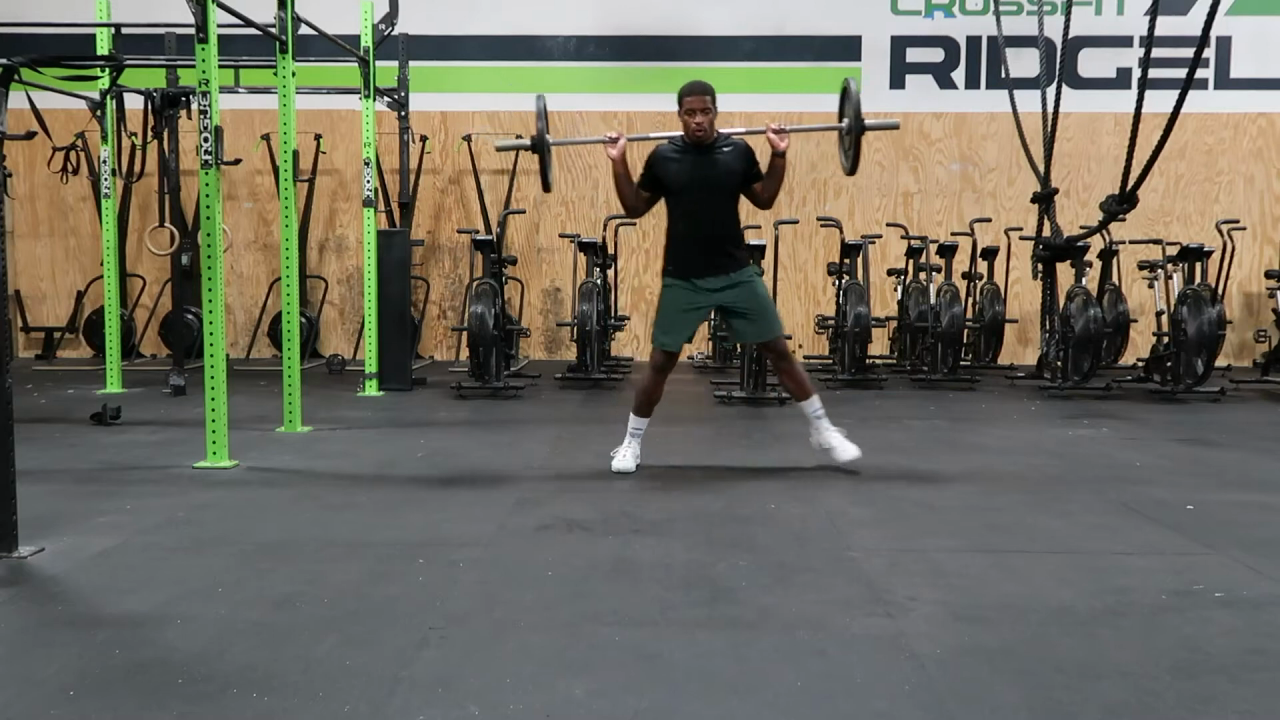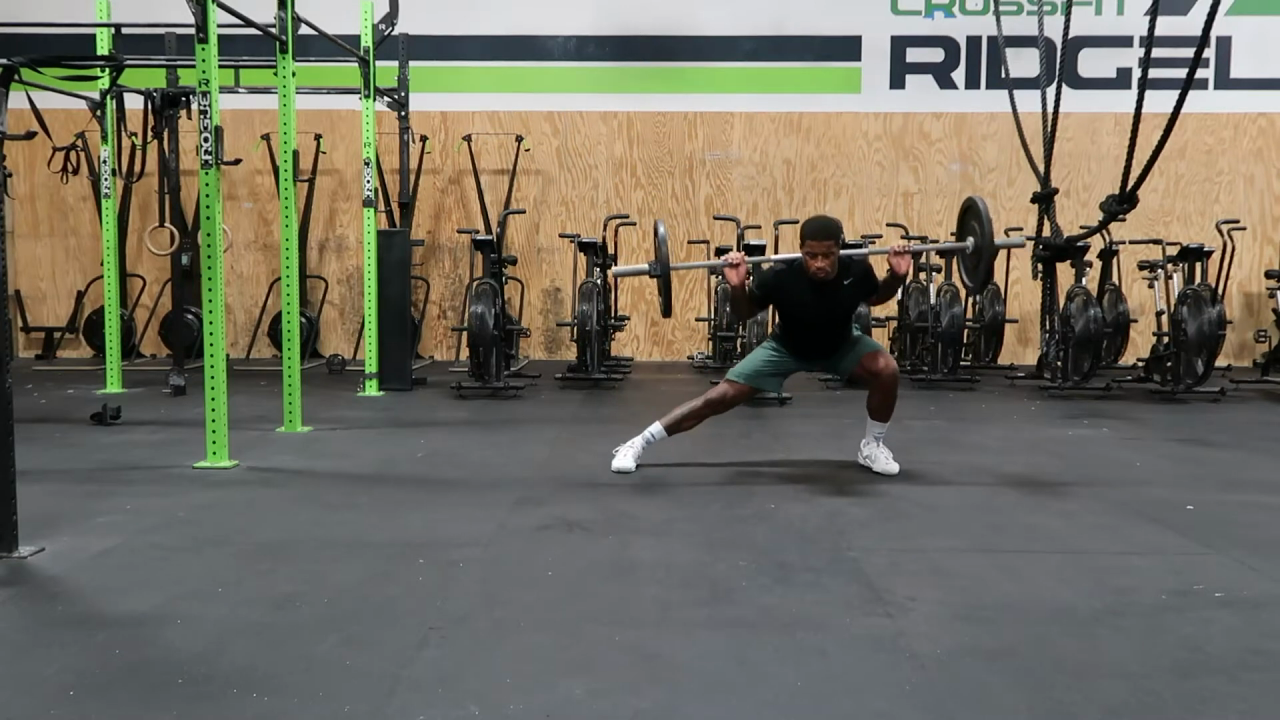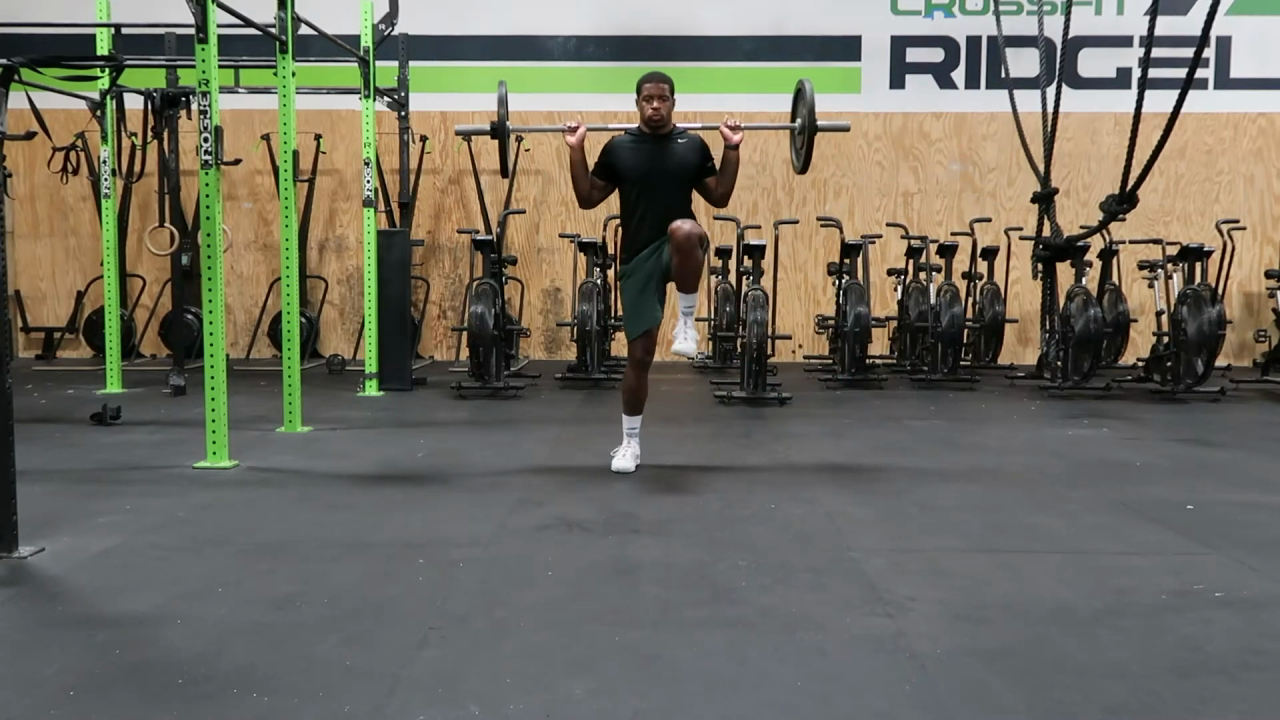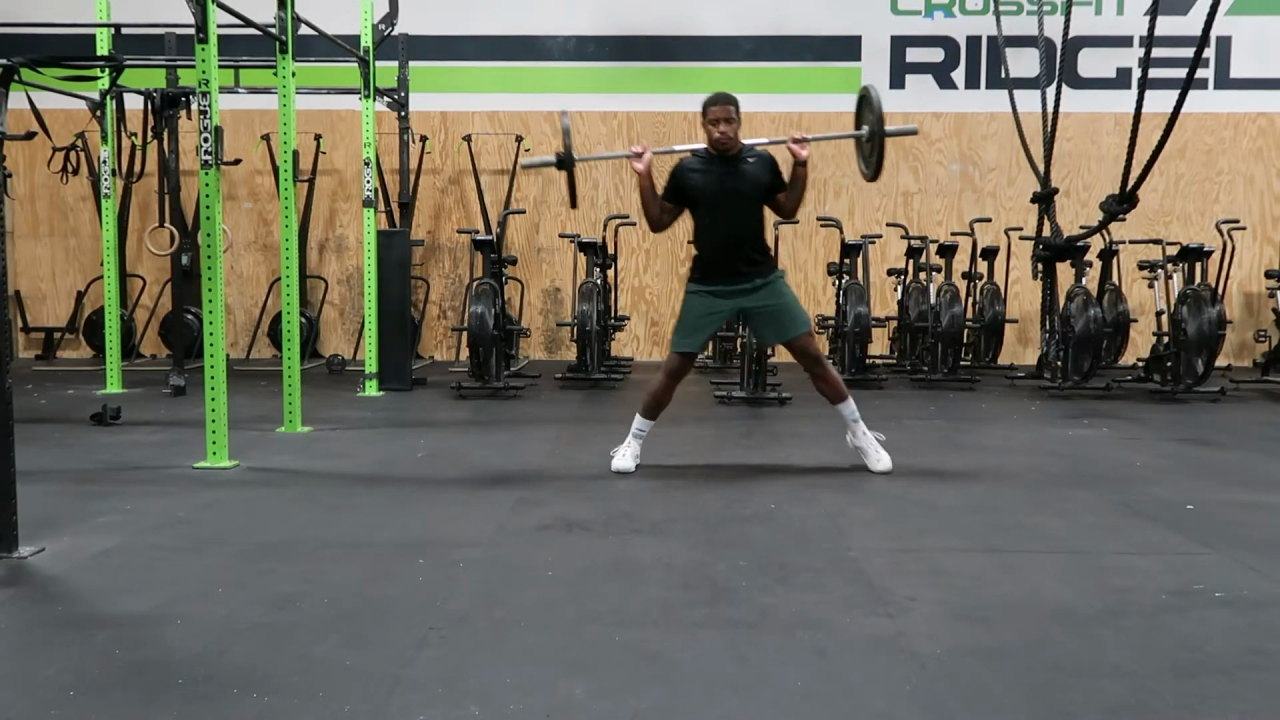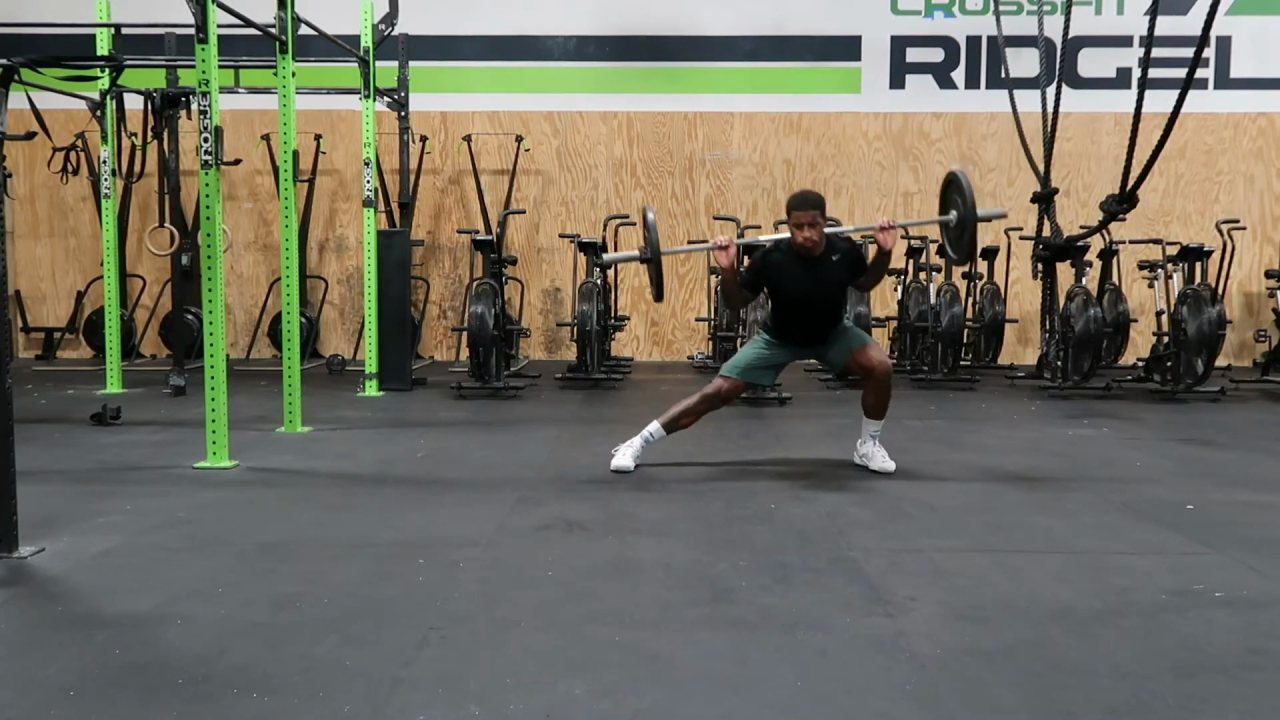
dt=1s
person 1, frame 1
left shoulder: (738, 151)
right shoulder: (663, 156)
left elbow: (764, 200)
right elbow: (634, 208)
left wrist: (779, 154)
right wrist: (618, 162)
left hip: (737, 273)
right hip: (682, 279)
left knee: (778, 351)
right knee: (661, 362)
left ankle: (823, 430)
right ankle: (631, 443)
person 1, frame 2
left shoulder: (857, 269)
right shoulder: (780, 276)
left elbow: (877, 298)
right elbow: (744, 313)
left wrist: (897, 275)
right wrist: (737, 286)
left hip: (841, 343)
right hip: (787, 347)
left knee: (886, 370)
right knee: (720, 396)
left ankle: (872, 447)
right ankle: (637, 444)
person 1, frame 3
left shoulder: (692, 145)
right shoulder: (618, 147)
left elbow: (719, 198)
right elbow: (587, 199)
left wrist: (731, 148)
right wrist: (576, 150)
left hip: (680, 249)
right hip: (637, 258)
left knee: (684, 231)
right knee: (640, 353)
left ankle: (686, 322)
right ankle: (630, 442)
person 1, frame 4
left shoulder: (761, 161)
right shoulder: (687, 169)
left elbow: (788, 210)
right elbow: (658, 223)
left wrist: (798, 164)
right wrist: (643, 176)
left hip: (763, 280)
right hip: (709, 286)
left knee: (811, 355)
right knee: (676, 366)
left ankle: (859, 434)
right ankle: (632, 443)
person 1, frame 5
left shoulder: (844, 249)
right shoulder: (770, 258)
left elbow: (866, 284)
right elbow: (735, 302)
left wrist: (885, 252)
right wrist: (727, 269)
left hip: (831, 333)
right hip: (778, 339)
left knee: (879, 367)
right knee: (717, 392)
left ankle: (868, 446)
right ankle: (636, 444)
